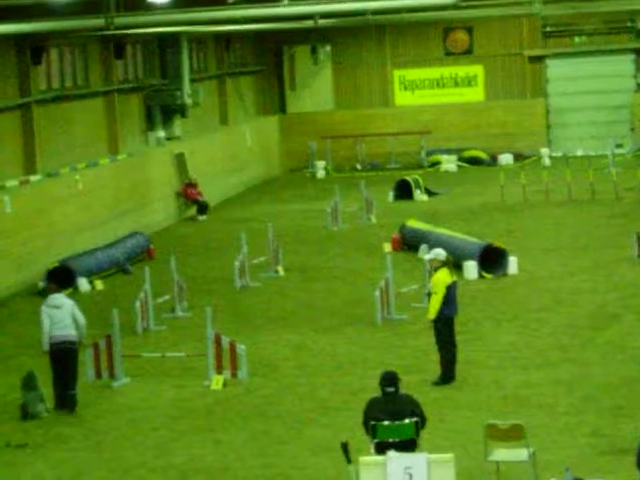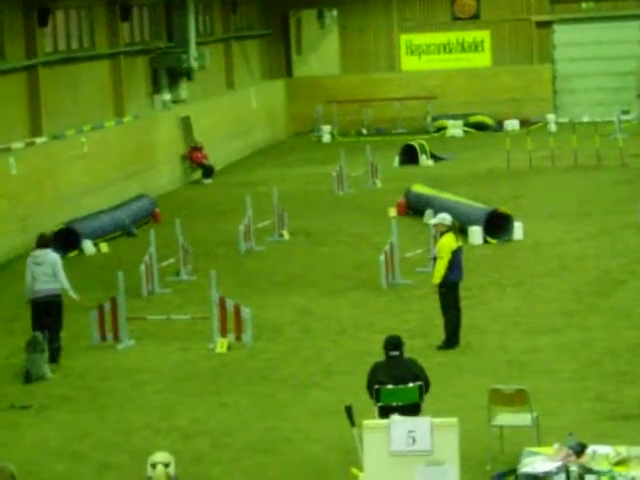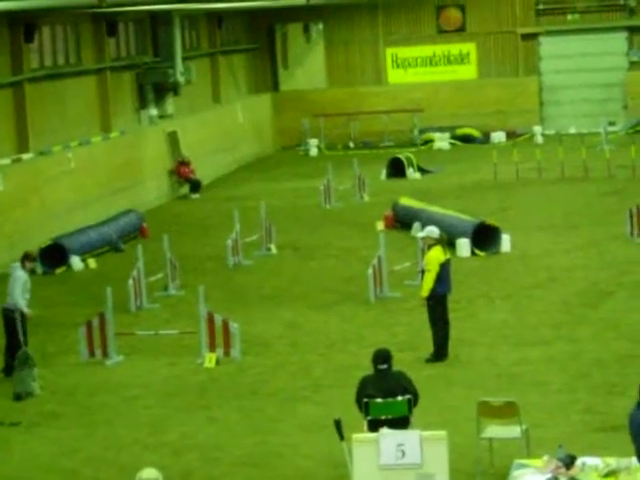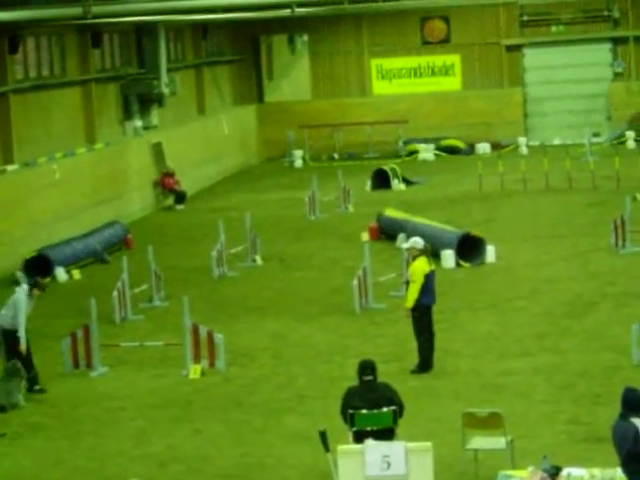
dt=1s
person 1, frame 1
left shoulder: (439, 277)
right shoulder: (449, 272)
left elbow: (436, 298)
left wrist: (431, 316)
left hip: (441, 315)
right hip: (450, 313)
left knee: (443, 346)
right knee: (450, 344)
left ankle: (446, 376)
right ankle: (450, 374)
person 1, frame 2
left shoulder: (445, 242)
right shoulder: (454, 237)
left elbow: (442, 263)
left wrist: (436, 280)
left hip: (447, 280)
right hip: (455, 278)
left knee: (448, 310)
right knee: (454, 308)
left ankle: (450, 341)
right ankle: (454, 338)
person 1, frame 3
left shoulder: (432, 255)
right shoulder: (442, 250)
left elbow: (430, 276)
left wrist: (424, 293)
left hip: (435, 293)
right hip: (443, 291)
left knee: (436, 324)
right knee: (443, 321)
left ankle: (439, 354)
right ankle: (443, 351)
person 1, frame 4
left shoulder: (417, 266)
right shoulder: (427, 261)
left elbow: (414, 287)
left wrist: (408, 305)
left hip: (420, 303)
right hip: (428, 301)
left knee: (421, 334)
right knee: (428, 332)
left ankle: (424, 365)
right ankle: (428, 362)
person 2, frame 1
left shoulder: (45, 307)
right shoulder: (69, 302)
left elbow: (46, 327)
right elbow: (82, 321)
left wrist: (45, 346)
right wrist: (82, 338)
left hip: (55, 342)
right hip: (71, 341)
left knee: (58, 375)
right knee: (71, 375)
left ankle: (60, 403)
right ankle: (71, 405)
person 2, frame 2
left shoulder: (31, 259)
right shoulder: (54, 257)
left elbow: (28, 280)
right elbow: (61, 277)
left wrist: (29, 296)
right wrist: (70, 291)
left hip: (38, 297)
right hip: (54, 295)
left knee: (37, 327)
right knee: (54, 328)
right ankle: (54, 356)
person 2, frame 3
left shoulder: (18, 272)
right shoulder: (21, 275)
right elbow: (16, 295)
right wrist: (24, 309)
left hip: (9, 310)
right hip: (15, 311)
left knee: (11, 342)
right knee: (20, 342)
left ankle: (9, 369)
person 2, frame 4
left shoulder: (29, 295)
right shoulder: (22, 298)
right elbow: (21, 319)
right wrist: (22, 341)
left hip: (16, 327)
left knee: (27, 357)
left ankle: (33, 385)
